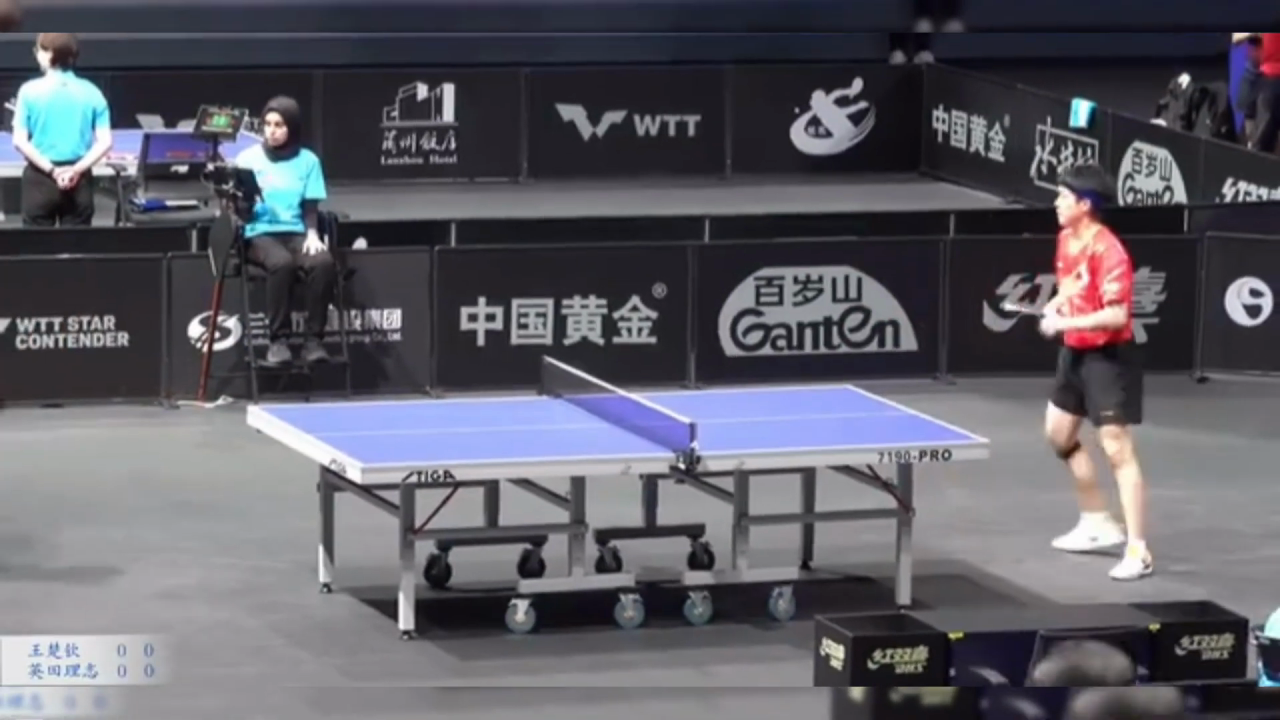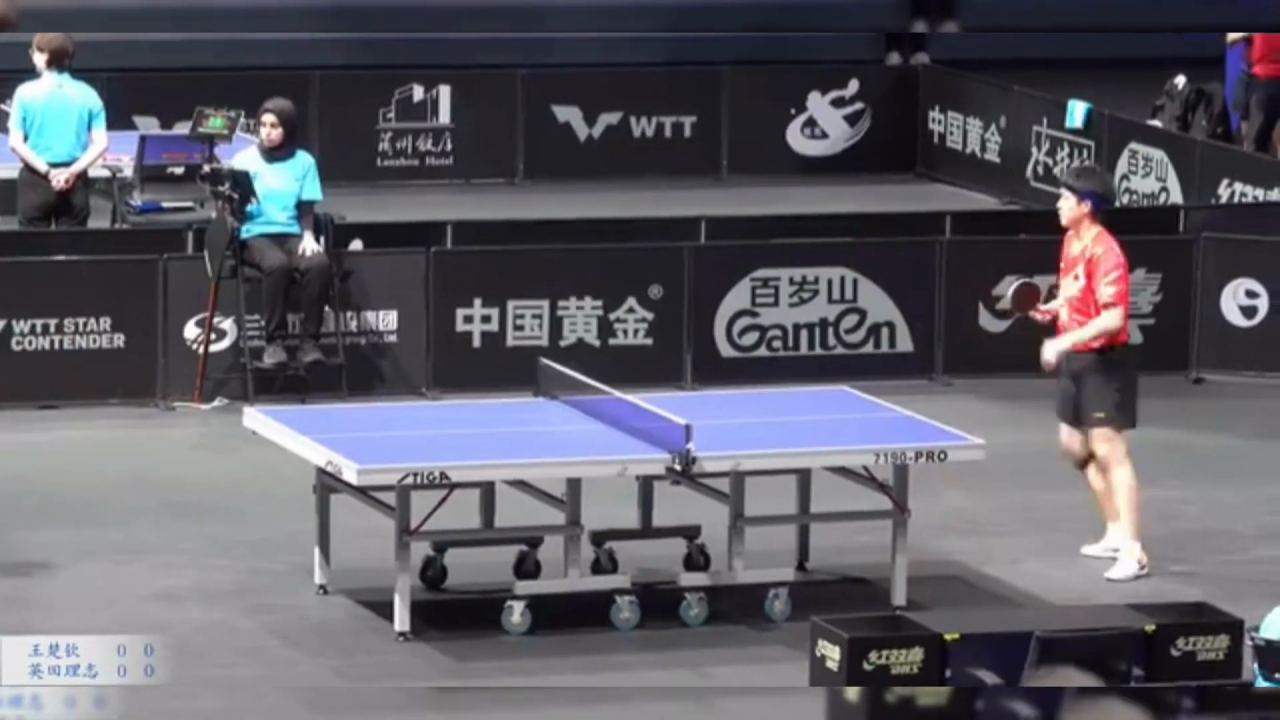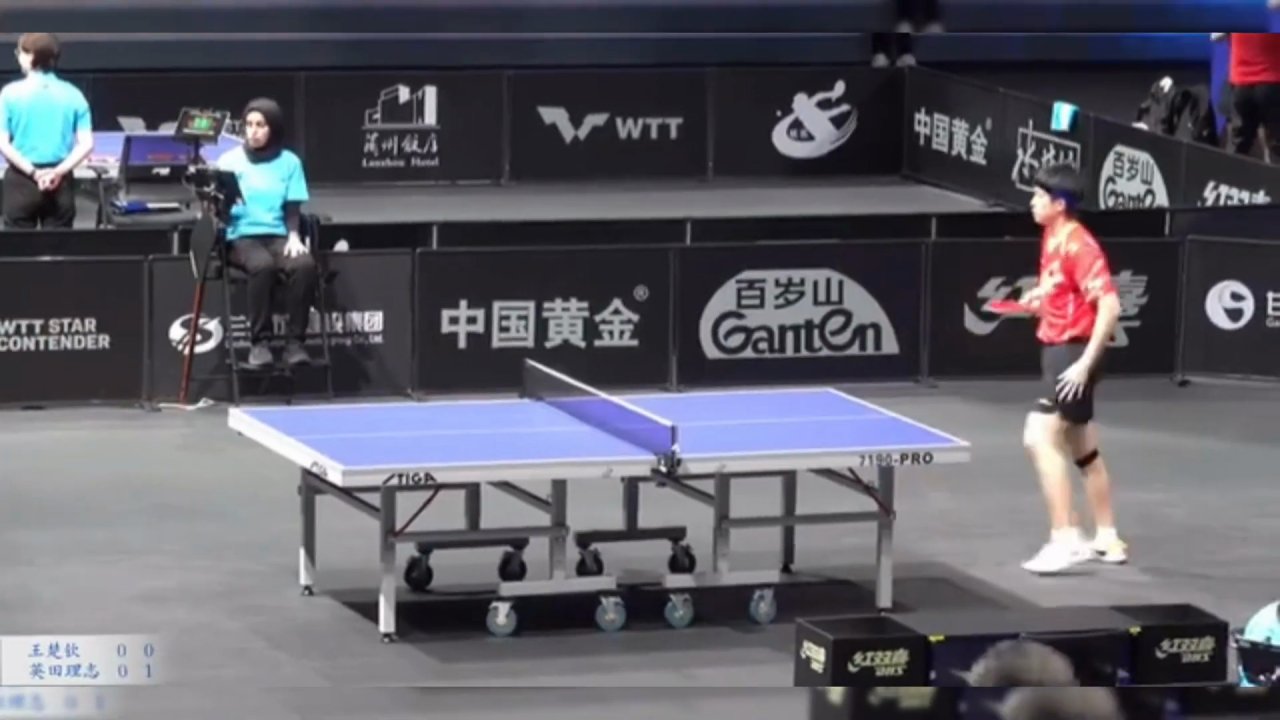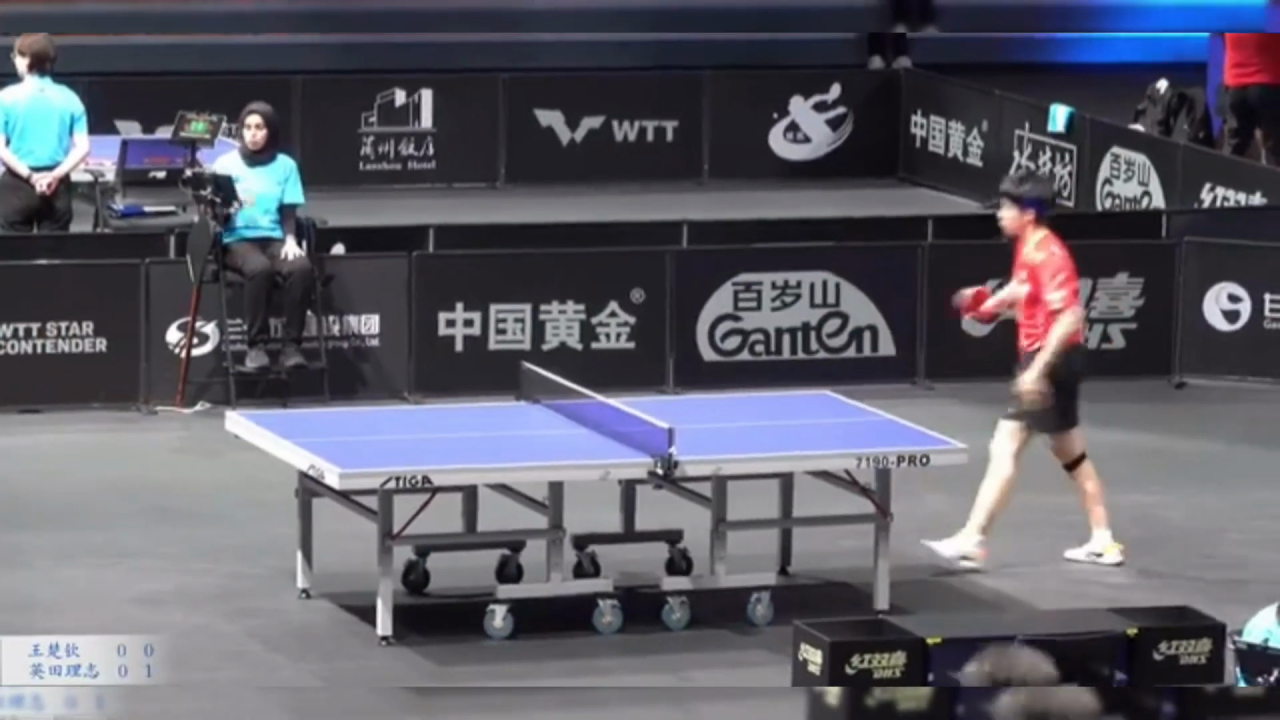
dt=0.2s
person 1, frame 1
left shoulder: (1107, 249)
right shoulder: (1066, 238)
left elbow: (1116, 316)
left wrist: (1063, 324)
right wrist: (1055, 306)
left hip: (1109, 358)
right hip: (1075, 353)
left knee: (1116, 450)
right knee: (1058, 433)
left ankle: (1138, 549)
right ankle: (1097, 521)
person 1, frame 2
left shoulder: (1105, 251)
right shoulder: (1072, 240)
left elbow: (1114, 318)
left wrist: (1062, 343)
right wrist: (1053, 308)
left hip: (1104, 361)
right hip: (1076, 360)
left knee: (1109, 452)
right knee: (1075, 445)
left ankle: (1132, 551)
right ankle: (1116, 533)
person 1, frame 3
left shoulder: (1078, 245)
right shoulder: (1053, 238)
left elbow: (1109, 306)
left wrist: (1086, 362)
right wrist: (1033, 298)
left hip: (1074, 354)
right hip: (1057, 351)
left knee: (1038, 438)
right knee: (1080, 447)
left ankle: (1066, 538)
right ankle: (1107, 539)
person 1, frame 4
left shoulder: (1046, 254)
right shoulder: (1028, 246)
left elbow: (1068, 318)
right elbow: (1022, 290)
left wrist: (1037, 369)
right wrist: (992, 302)
left hip: (1048, 363)
right hip: (1049, 361)
left knee: (1004, 447)
right knee: (1069, 450)
left ankle: (971, 541)
right ankle: (1102, 541)
person 2, frame 1
left shoulder: (308, 160)
right shoulder: (248, 158)
left elbow: (310, 206)
left wrist: (312, 233)
left hip: (296, 233)
right hip: (260, 234)
left knee: (323, 262)
right knee: (282, 263)
left ankle: (313, 339)
right ankle: (278, 339)
person 2, frame 2
left shoulder: (304, 161)
right shoulder: (244, 159)
left elbow: (306, 207)
left wrist: (308, 235)
left hip: (292, 234)
right hip: (256, 235)
left knee: (319, 264)
right knee: (278, 264)
left ankle: (309, 340)
right ankle: (274, 341)
person 2, frame 3
left shoulder: (289, 161)
right shoulder: (229, 160)
left elbow: (292, 208)
left wrist: (293, 236)
left hip: (278, 235)
right hip: (241, 237)
left knee: (305, 265)
right knee: (263, 265)
left ankle: (294, 341)
right ankle: (259, 342)
person 2, frame 4
left shoulder: (285, 165)
right shoulder: (225, 163)
left elbow: (289, 211)
left wrist: (290, 239)
left hip: (274, 238)
right hip: (238, 240)
left knee: (301, 268)
right knee: (260, 268)
left ankle: (291, 344)
right ankle: (256, 345)
person 3, frame 1
left shoulder: (30, 90)
right shoulder: (91, 92)
left elbow: (20, 141)
right elbow: (105, 142)
left wrist: (51, 170)
right wrist: (77, 170)
left hip: (40, 179)
right hip: (78, 179)
person 3, frame 2
left shoulder: (26, 92)
right shoulder: (87, 94)
left elbow: (15, 142)
right elbow: (101, 143)
left wrist: (47, 172)
right wrist: (73, 171)
left hip: (35, 180)
right hip: (74, 181)
person 3, frame 3
right shoulder: (73, 94)
right elbow: (86, 144)
left wrist: (32, 172)
right wrist: (58, 171)
left hip: (21, 181)
right hip: (60, 182)
person 3, frame 4
right shoulder: (69, 98)
right elbow: (83, 147)
left wrist: (29, 176)
right wrist: (55, 175)
left hip: (17, 185)
right hip: (57, 185)
